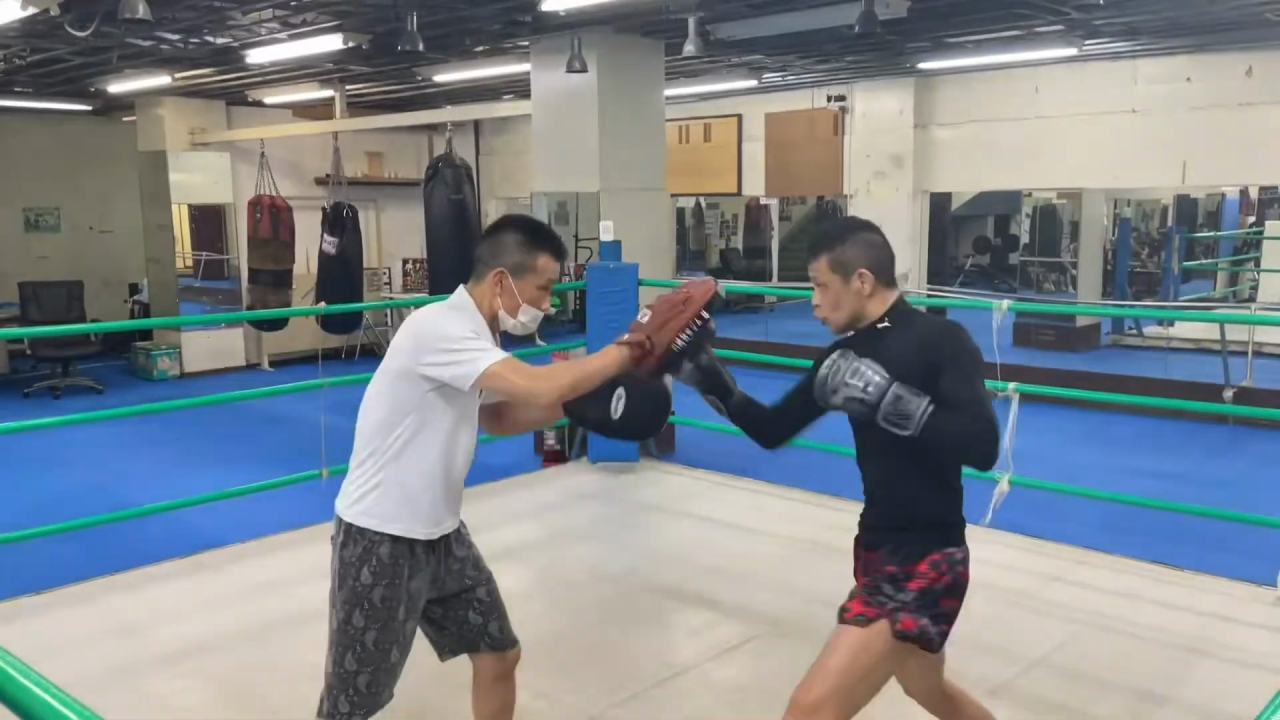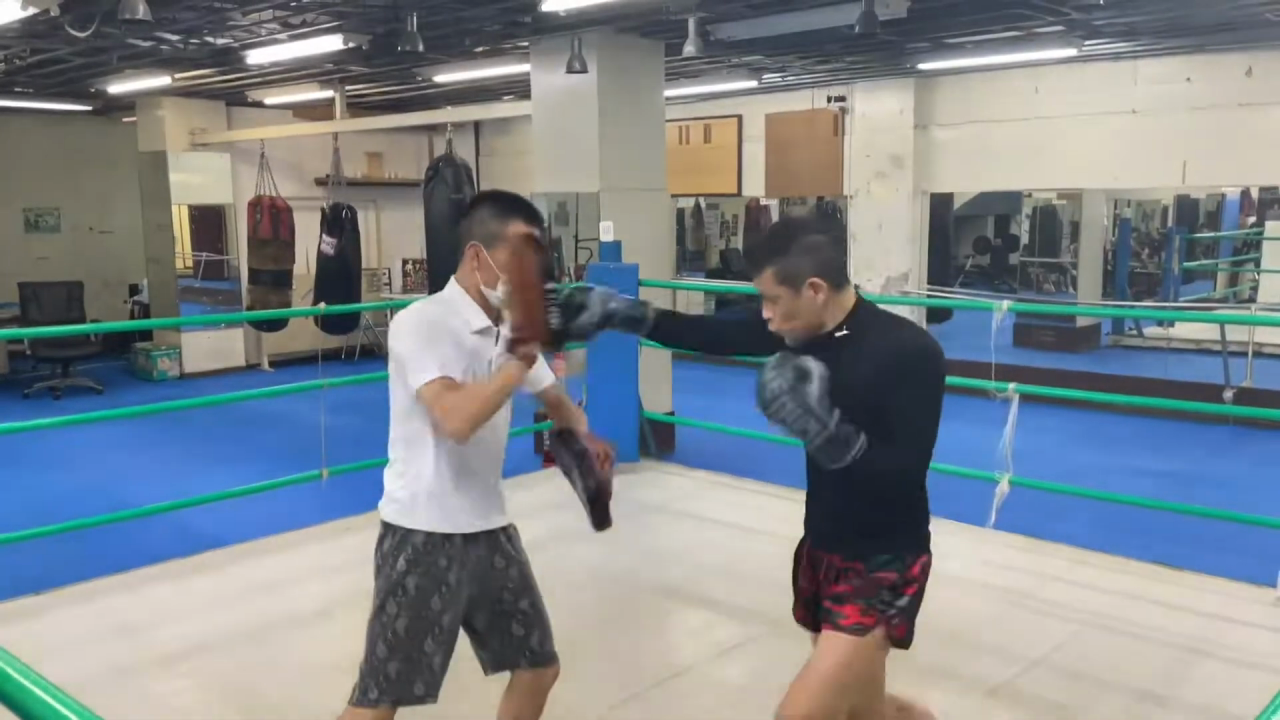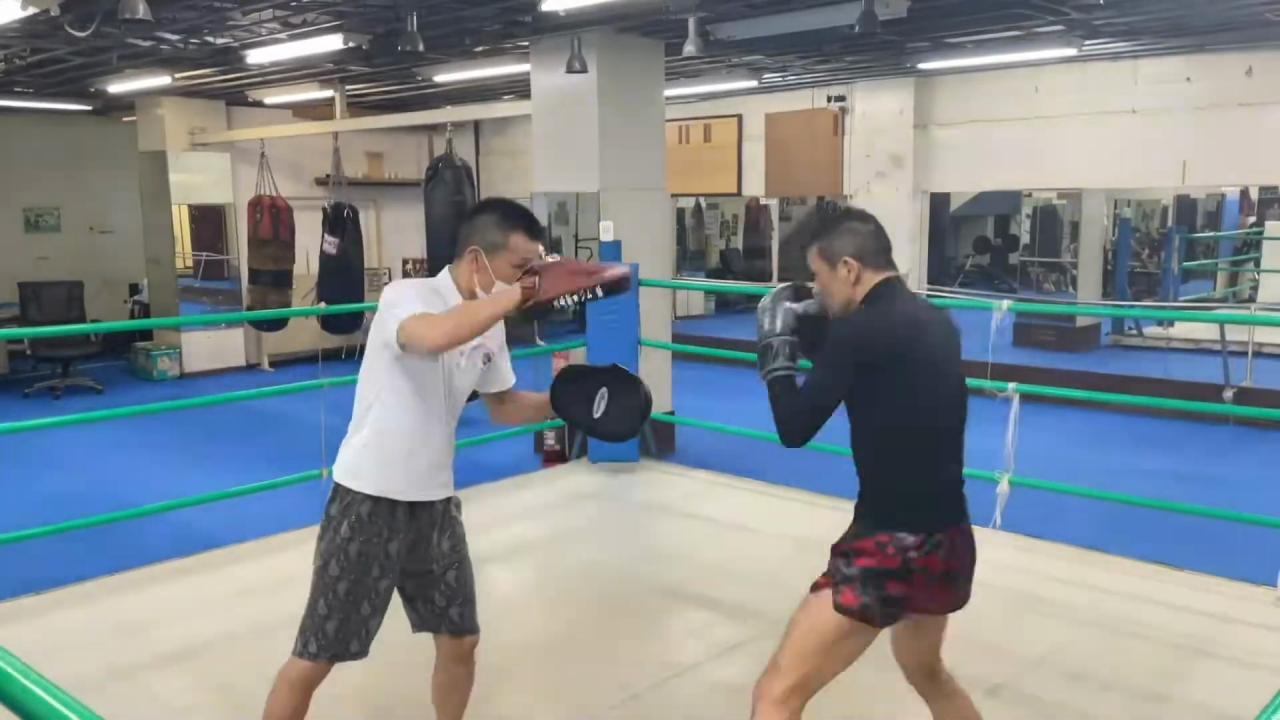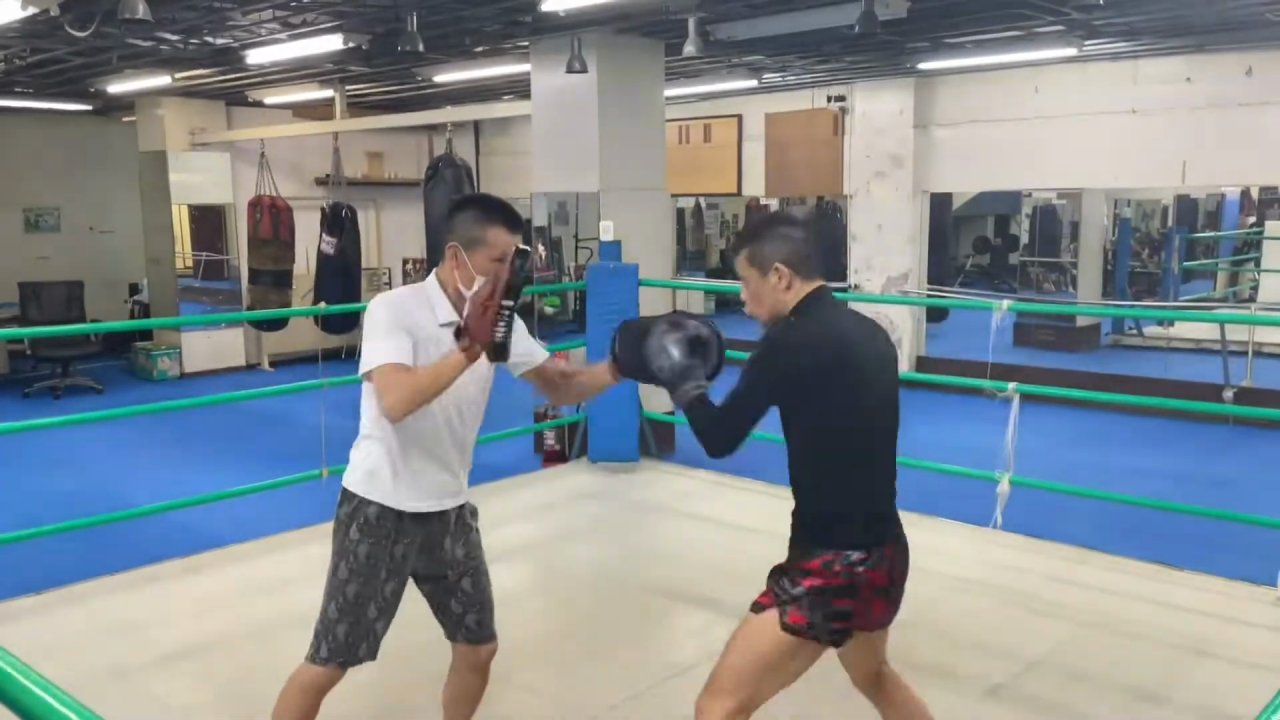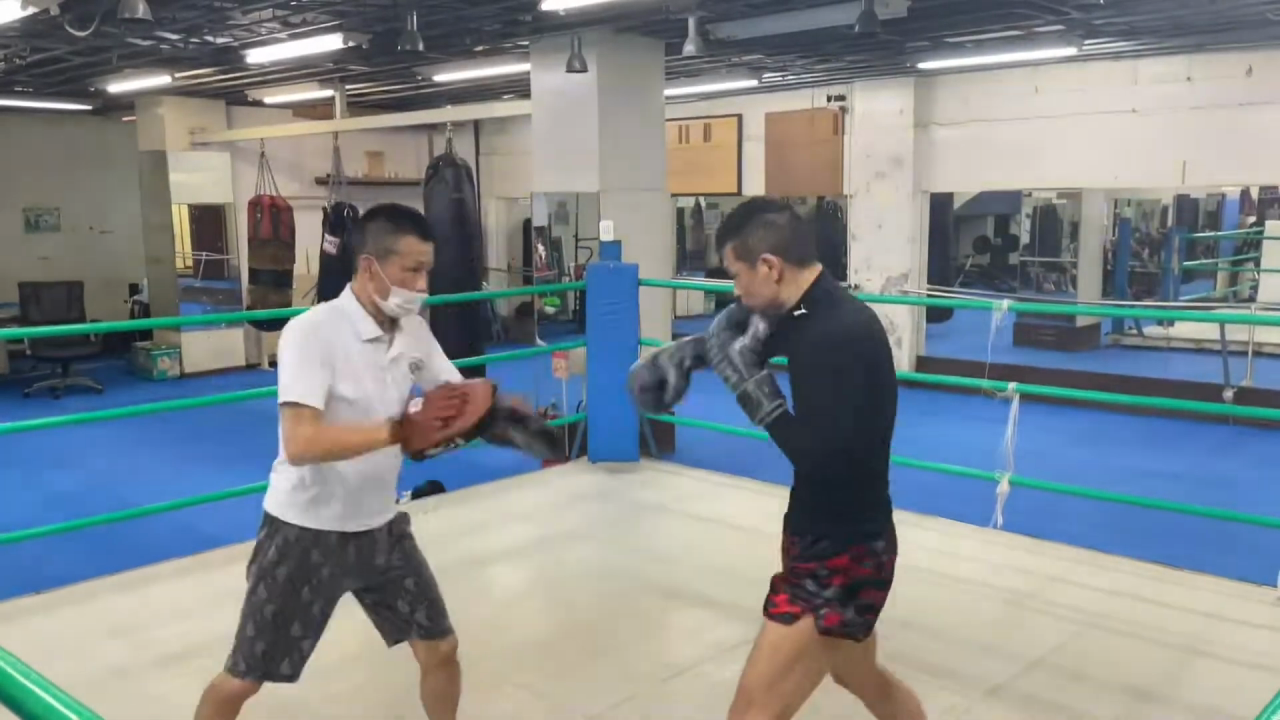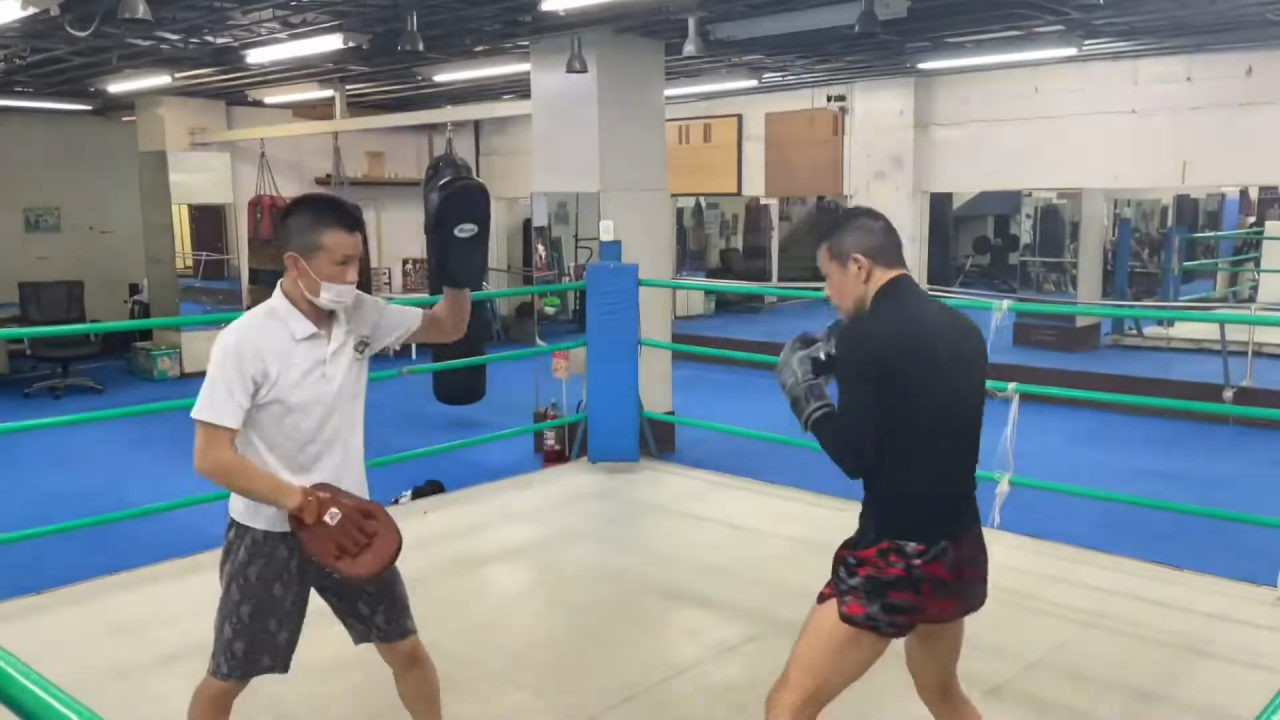
dt=0.4s
person 1, frame 1
left shoulder: (482, 336)
right shoulder: (437, 327)
left elbow: (497, 416)
right elbow: (540, 390)
left wrist: (577, 407)
right wrist: (633, 347)
left hip: (439, 532)
right hip: (379, 537)
left knee: (499, 656)
person 1, frame 2
left shoulder: (511, 327)
right shoulder: (419, 324)
left elbow: (556, 401)
right elbow: (457, 421)
left wrist: (584, 438)
right wrist: (525, 354)
left hip: (491, 530)
right hip: (422, 536)
left knee: (539, 669)
person 1, frame 3
left shoulder: (484, 324)
right shoulder: (409, 297)
left elbow: (503, 407)
right elbow: (432, 338)
right wrist: (525, 293)
left hip: (433, 502)
right hip: (368, 501)
left knee: (460, 640)
right knee: (315, 659)
person 1, frame 4
left shoulder: (496, 320)
right shoulder: (393, 309)
left elbow: (559, 386)
right elbow: (396, 403)
left wrist: (620, 368)
right wrist: (469, 349)
left hip: (447, 511)
right hip: (380, 509)
left knee: (478, 648)
right knee: (327, 664)
person 1, frame 5
left shoulder: (414, 331)
right shoulder: (310, 333)
right elbow: (301, 444)
right wrist: (395, 431)
left hip: (378, 527)
right hip: (304, 531)
left knee: (440, 648)
person 1, frame 6
left shoulder: (361, 314)
right shoulder: (244, 342)
left elbow: (446, 328)
right elbow: (210, 457)
left wrist: (457, 280)
right wrist: (301, 501)
right hip: (268, 533)
left knee: (405, 649)
person 2, frame 1
left shoulder: (939, 340)
right shoulder: (855, 351)
left elbow: (981, 447)
right elbow: (772, 431)
left wrist: (888, 398)
right wrist: (707, 376)
left hip: (924, 564)
right hip: (887, 550)
person 2, frame 2
left shoulder: (911, 353)
right shoulder: (815, 335)
left elbow: (900, 481)
right elbow: (693, 329)
left wrist: (821, 427)
right wrist: (618, 311)
left hip: (887, 569)
right hip: (828, 555)
person 2, frame 3
left shoulder: (862, 330)
right shoulder: (928, 323)
left elbow: (794, 430)
left wrist: (777, 345)
left hip: (892, 544)
right knee: (925, 672)
person 2, frame 4
left shoulder: (794, 343)
right shoulder: (865, 333)
left elbow: (718, 440)
left wrist: (684, 377)
left hip: (832, 561)
right hip: (879, 548)
right knee: (874, 677)
person 2, frame 5
left shoulder: (837, 331)
right shoulder: (808, 315)
left elbow: (820, 457)
right elbow: (741, 337)
left wrist: (747, 379)
right wrist: (686, 355)
left hip: (836, 555)
right hip: (845, 538)
right knee: (859, 673)
person 2, frame 6
left shoulder: (868, 334)
right shoulder: (962, 328)
left elbow: (853, 457)
left wrist: (803, 389)
left hip: (895, 554)
right hip: (959, 545)
